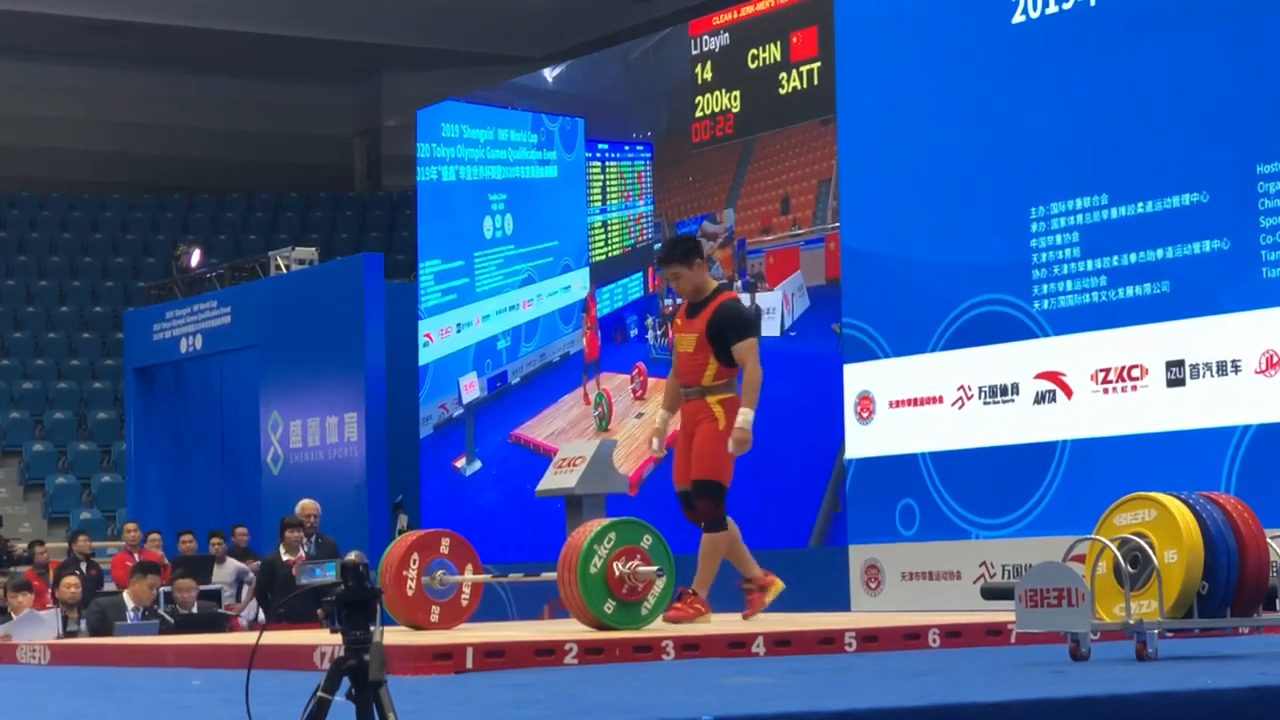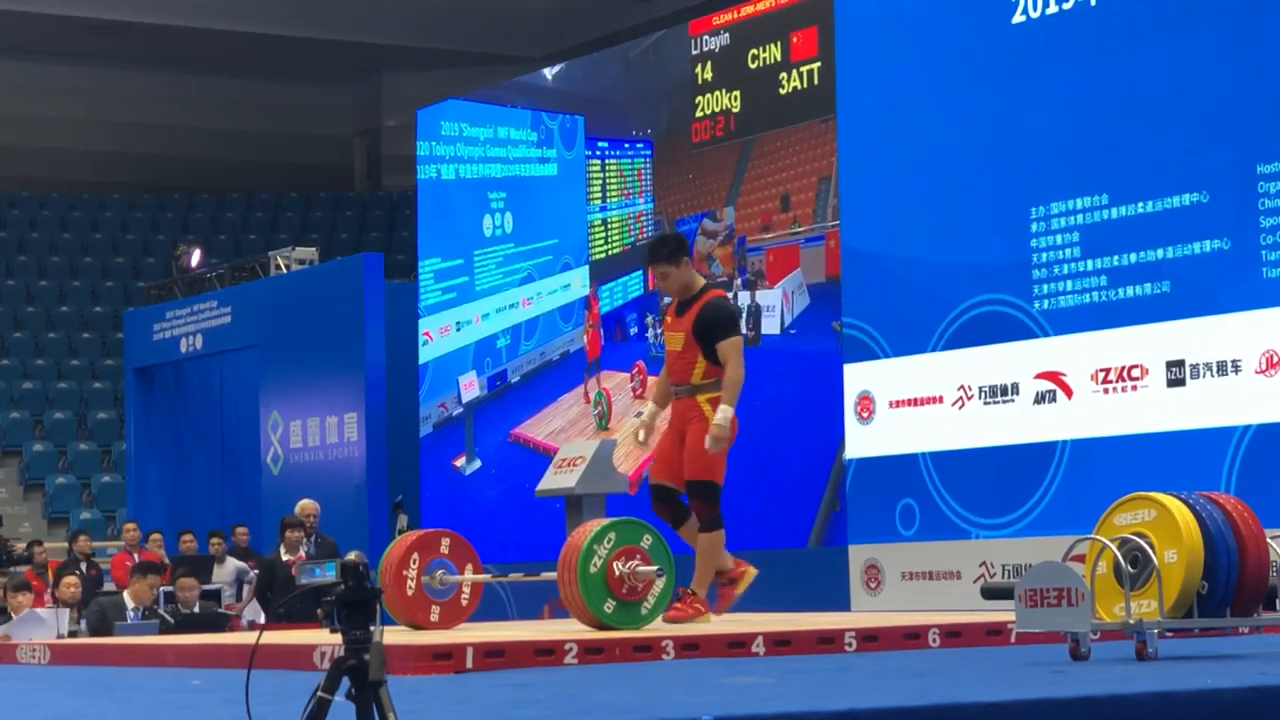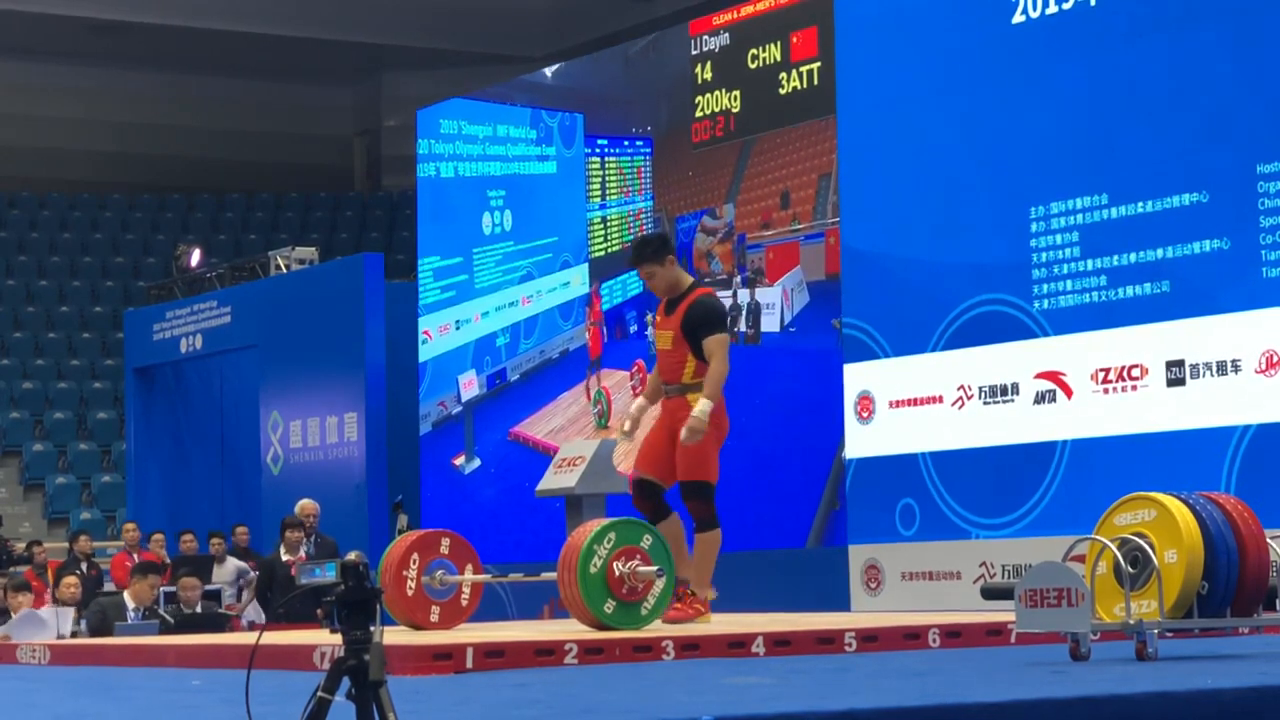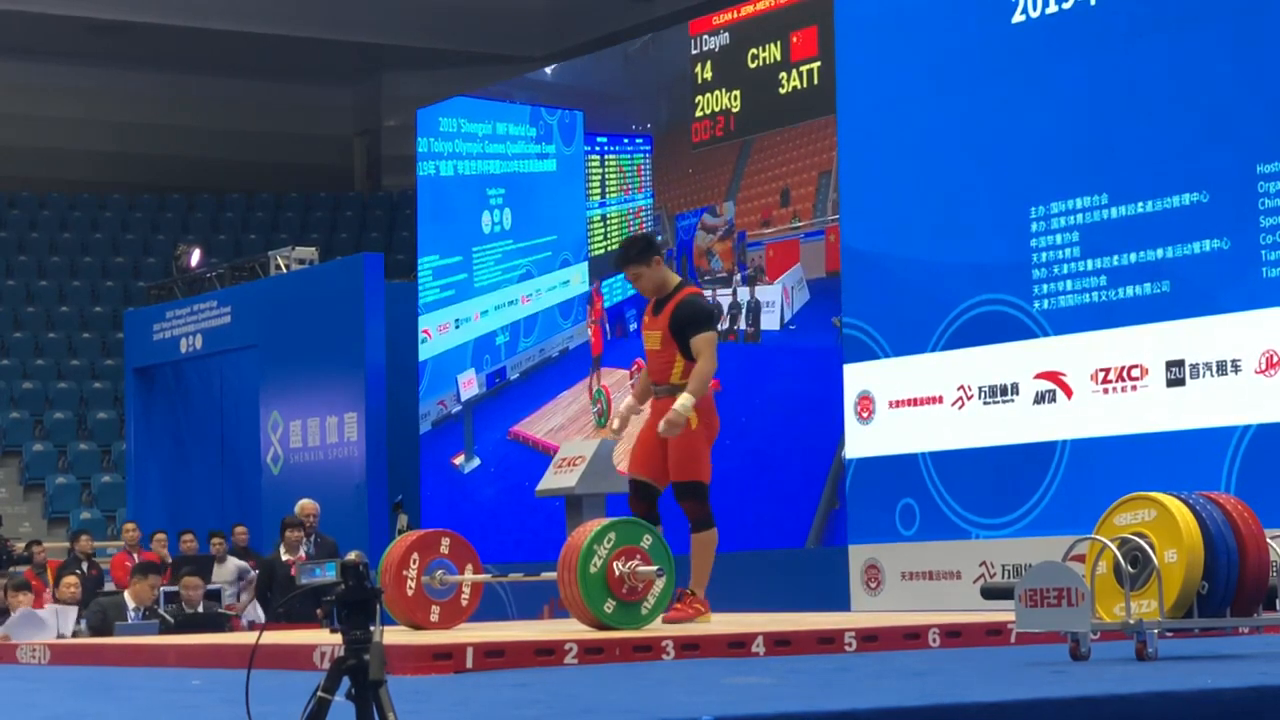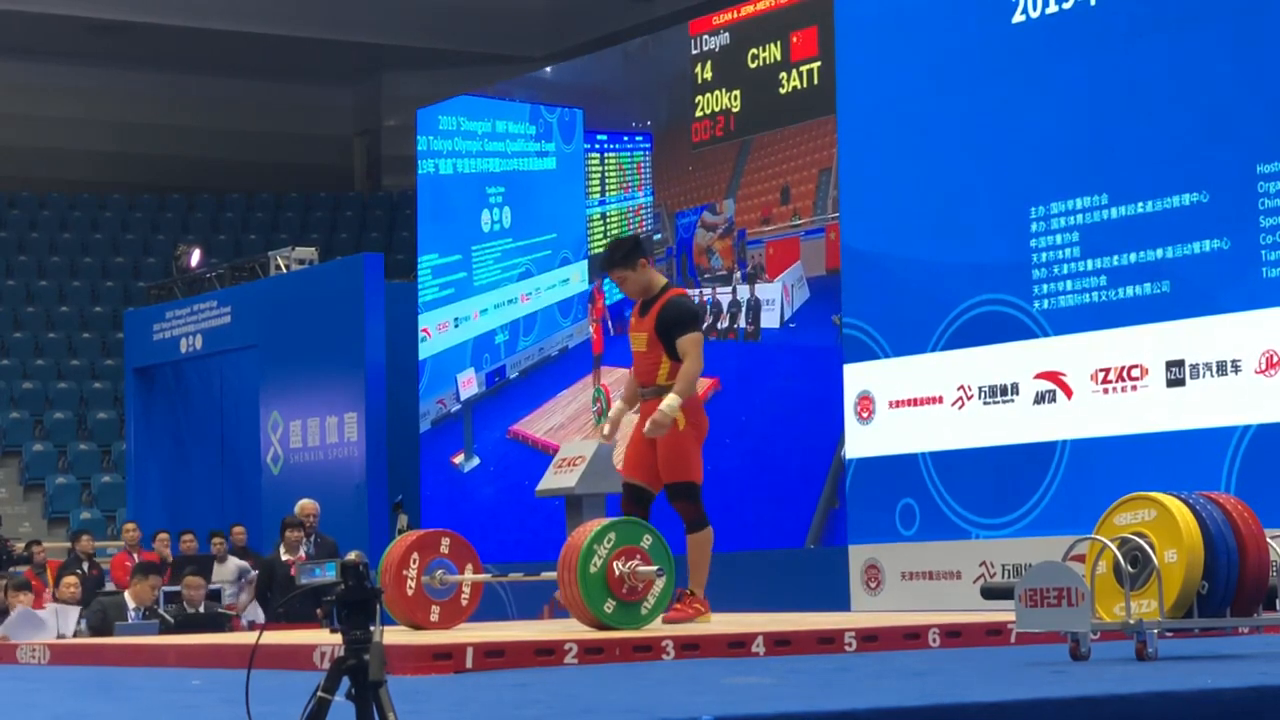
dt=0.1s
person 1, frame 1
left shoulder: (729, 311)
right shoulder: (682, 312)
left elbow: (751, 367)
left wrist: (744, 419)
right wrist: (663, 419)
left hip: (719, 412)
right hip: (691, 413)
left knee: (708, 504)
right knee: (692, 505)
left ankle: (696, 597)
right ankle: (759, 579)
person 1, frame 2
left shoulder: (717, 307)
right shoulder: (675, 309)
left elbow: (735, 366)
left wrist: (723, 416)
right wrist: (651, 412)
left hip: (707, 411)
right hip: (680, 410)
left knee: (704, 502)
right knee: (662, 498)
left ankle: (697, 595)
right ankle: (731, 569)
person 1, frame 3
left shoulder: (704, 305)
right shoulder: (664, 307)
left elbow: (719, 362)
left wrist: (702, 410)
right wrist: (640, 405)
left hip: (695, 410)
right hip: (671, 410)
left knee: (698, 501)
right knee: (644, 492)
left ankle: (697, 597)
right ankle: (690, 577)
person 1, frame 4
left shoulder: (692, 305)
right shoulder: (653, 307)
left elbow: (707, 362)
left wrist: (683, 406)
right wrist: (630, 405)
left hip: (689, 413)
right hip: (660, 412)
left knee: (694, 503)
right knee: (640, 498)
left ankle: (696, 596)
person 1, frame 5
left shoulder: (678, 306)
right shoulder: (640, 309)
left elbow: (693, 363)
left wrist: (669, 407)
right wrist: (619, 410)
left hip: (677, 415)
right hip: (650, 413)
left knee: (687, 504)
right knee: (632, 503)
left ankle: (696, 597)
